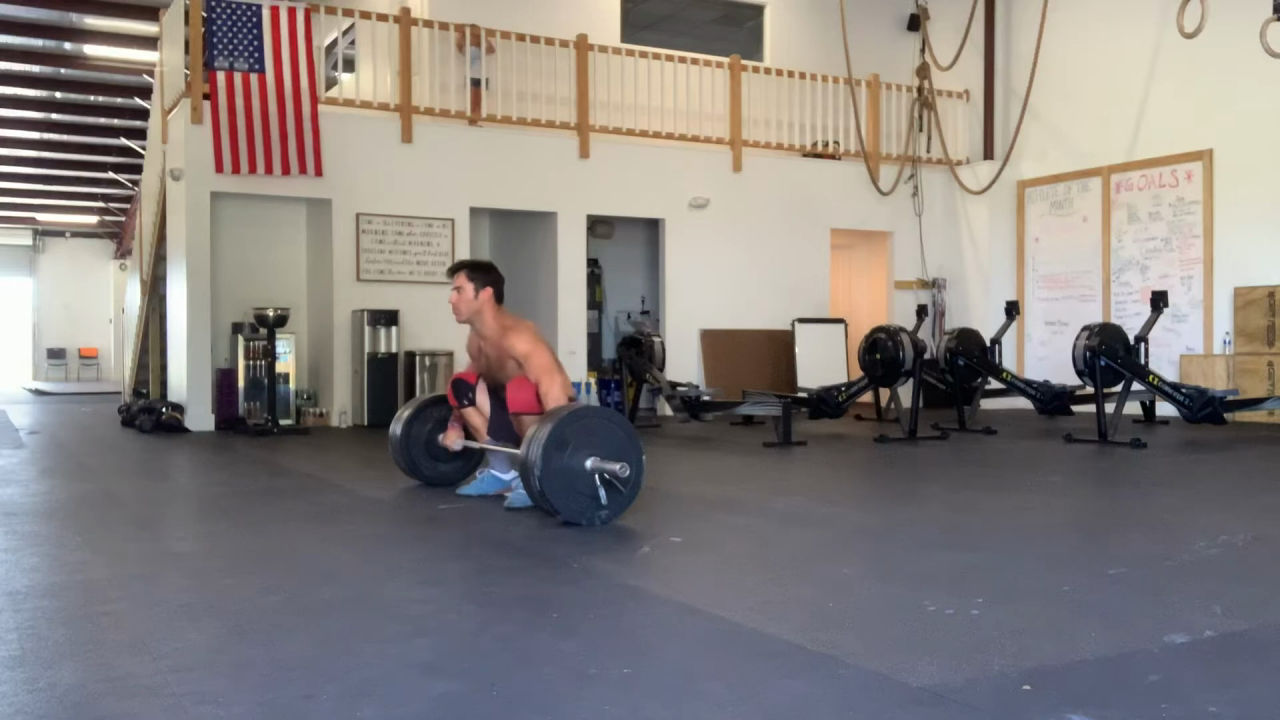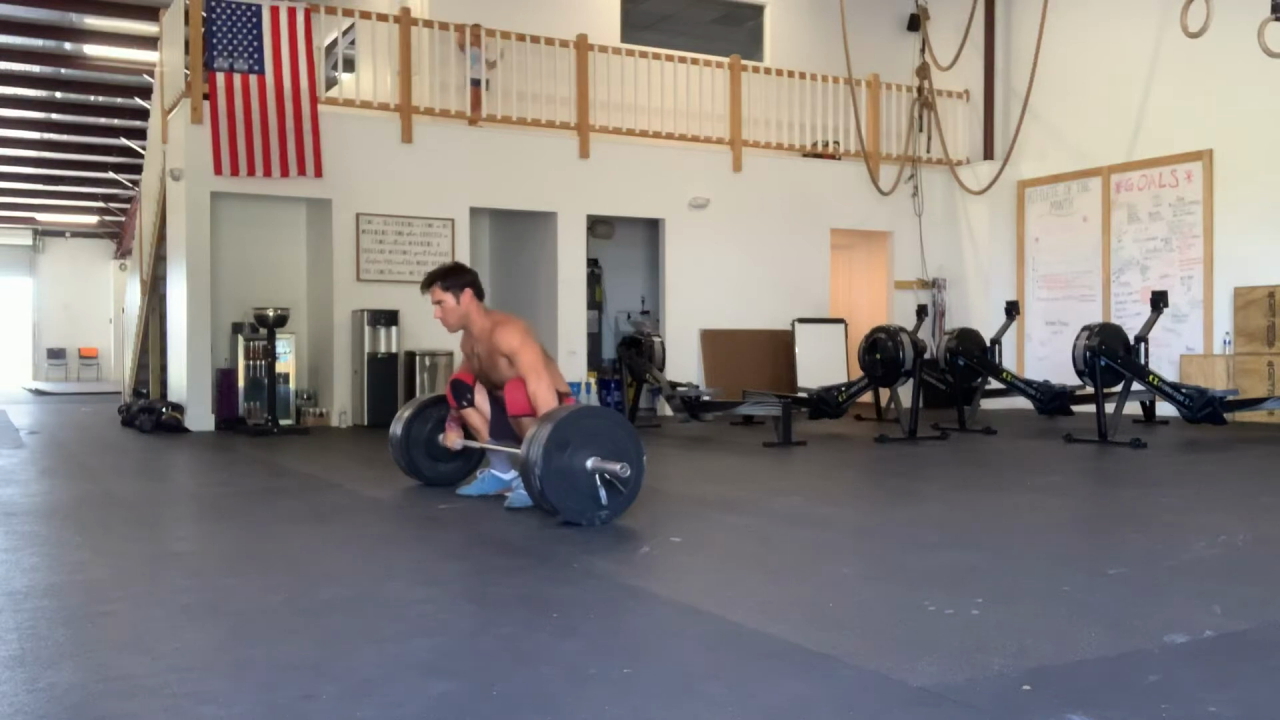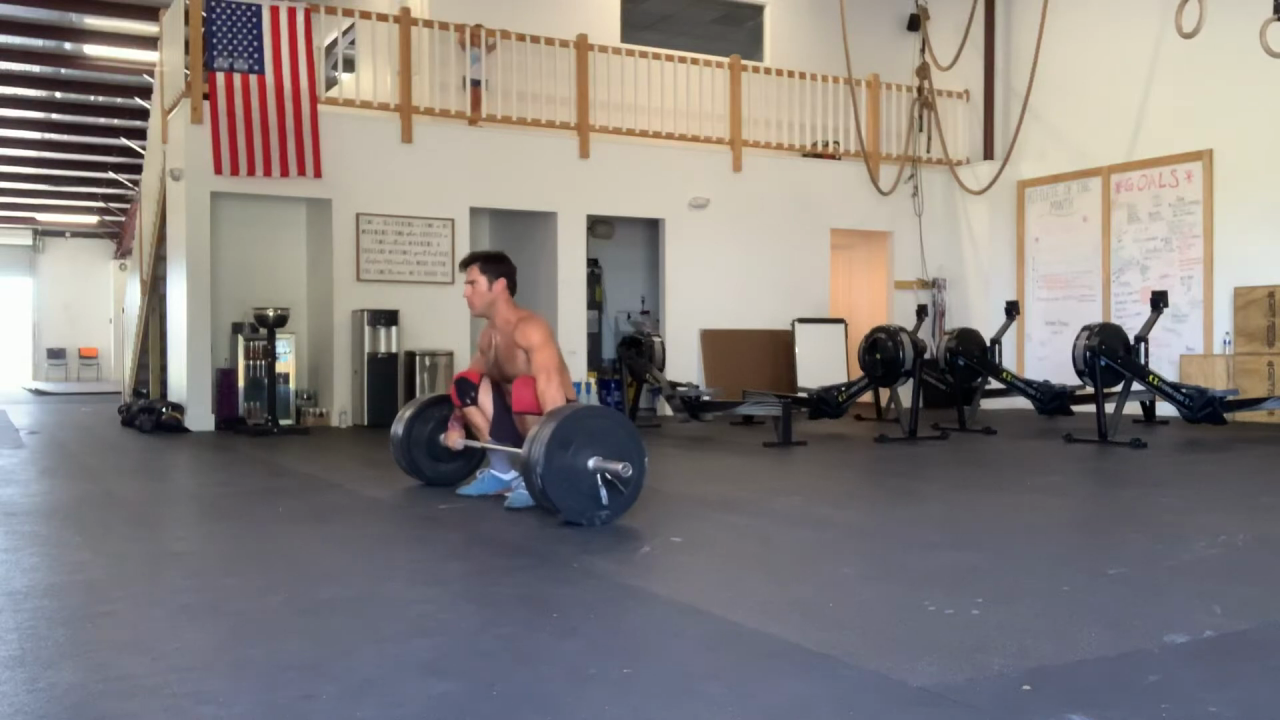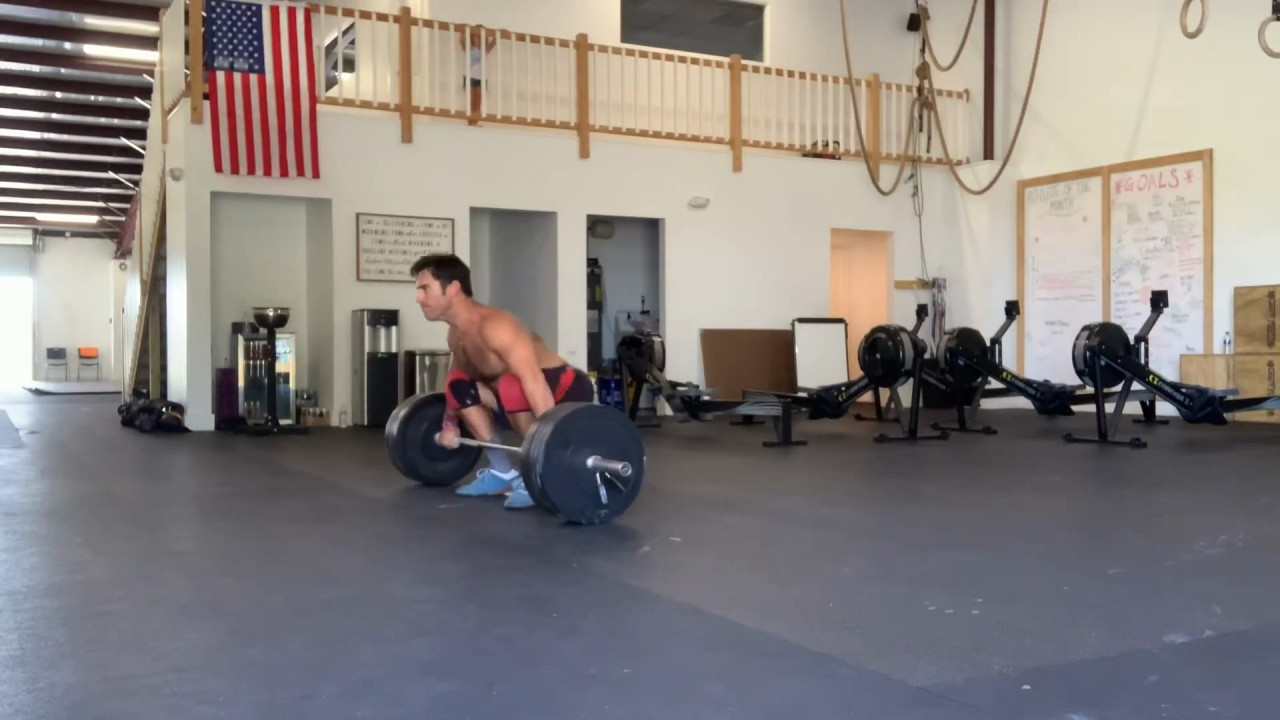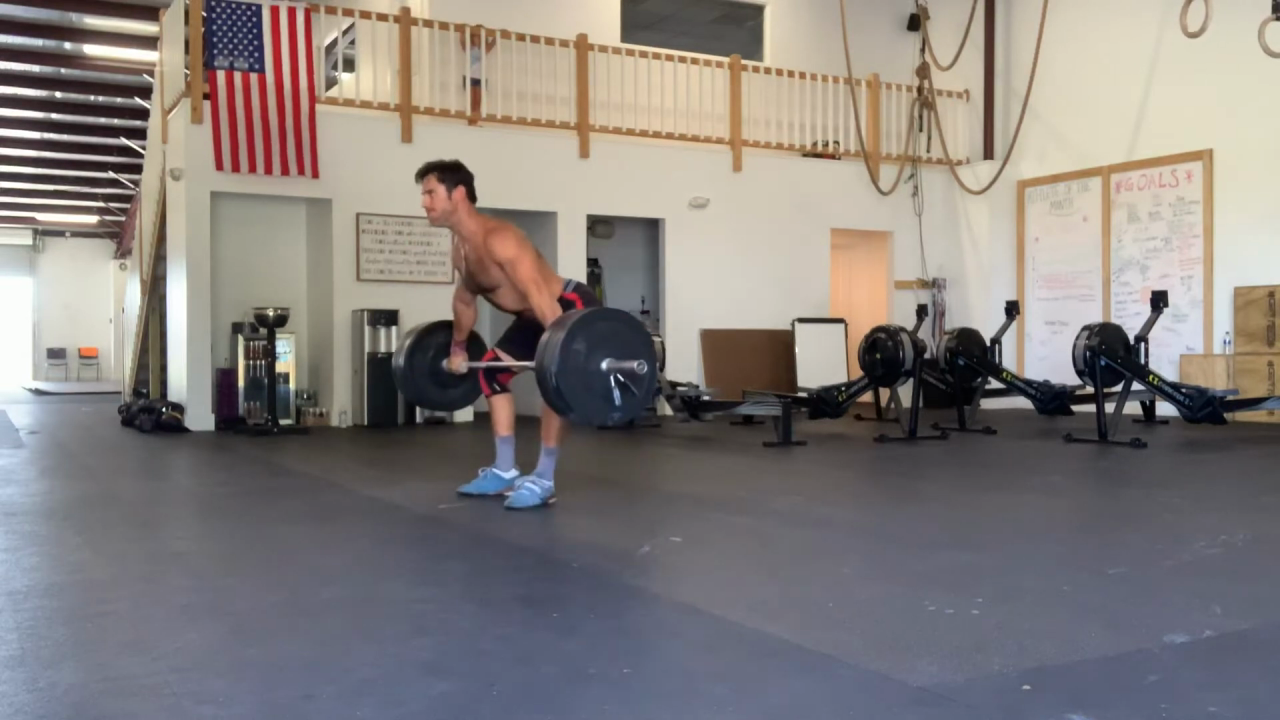
dt=1s
person 1, frame 1
left shoulder: (514, 334)
right shoulder: (476, 340)
left elbow: (552, 383)
right elbow: (473, 378)
right wrist: (456, 425)
right hip: (522, 419)
left knee: (519, 389)
right knee: (462, 386)
right ankle: (502, 473)
person 1, frame 2
left shoulder: (506, 331)
right shoulder: (470, 340)
left elbow: (540, 384)
right elbow: (464, 379)
right wrist: (453, 424)
right hip: (521, 419)
left knee: (517, 392)
right knee: (460, 386)
right ankle: (503, 472)
person 1, frame 3
left shoulder: (529, 327)
right shoulder: (489, 334)
left elbow: (549, 384)
right elbow: (473, 378)
right wrist: (456, 424)
right hip: (523, 420)
left knee: (524, 389)
right knee: (465, 384)
right ankle: (503, 473)
person 1, frame 4
left shoulder: (493, 326)
right shoulder: (457, 335)
left elbow: (533, 380)
right elbow: (457, 377)
right wrist: (450, 423)
left hip: (567, 389)
left knee: (512, 387)
right knee: (458, 387)
right ankle: (503, 473)
person 1, frame 5
left shoulder: (498, 238)
right shoulder: (460, 249)
left elbow: (539, 294)
right elbow: (465, 300)
right wrist: (458, 347)
left hip: (571, 306)
right hip: (532, 317)
right knee: (492, 372)
left ankle: (543, 480)
right ankle: (504, 472)
